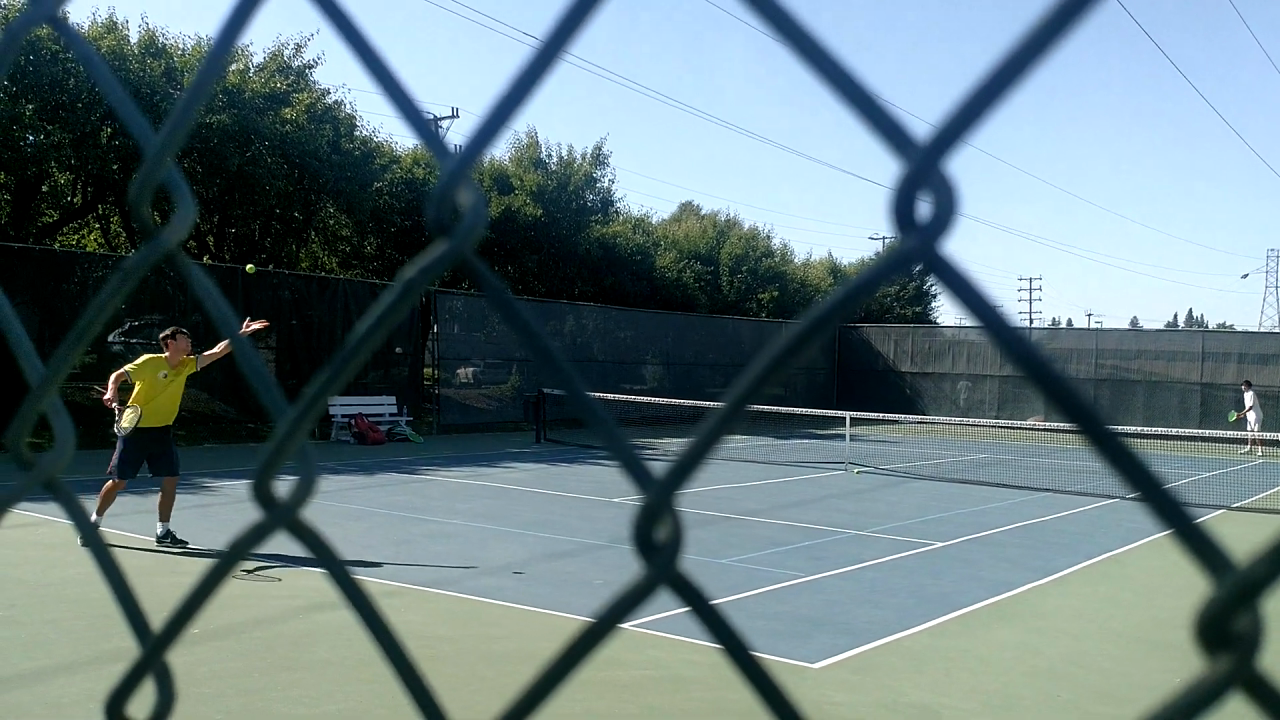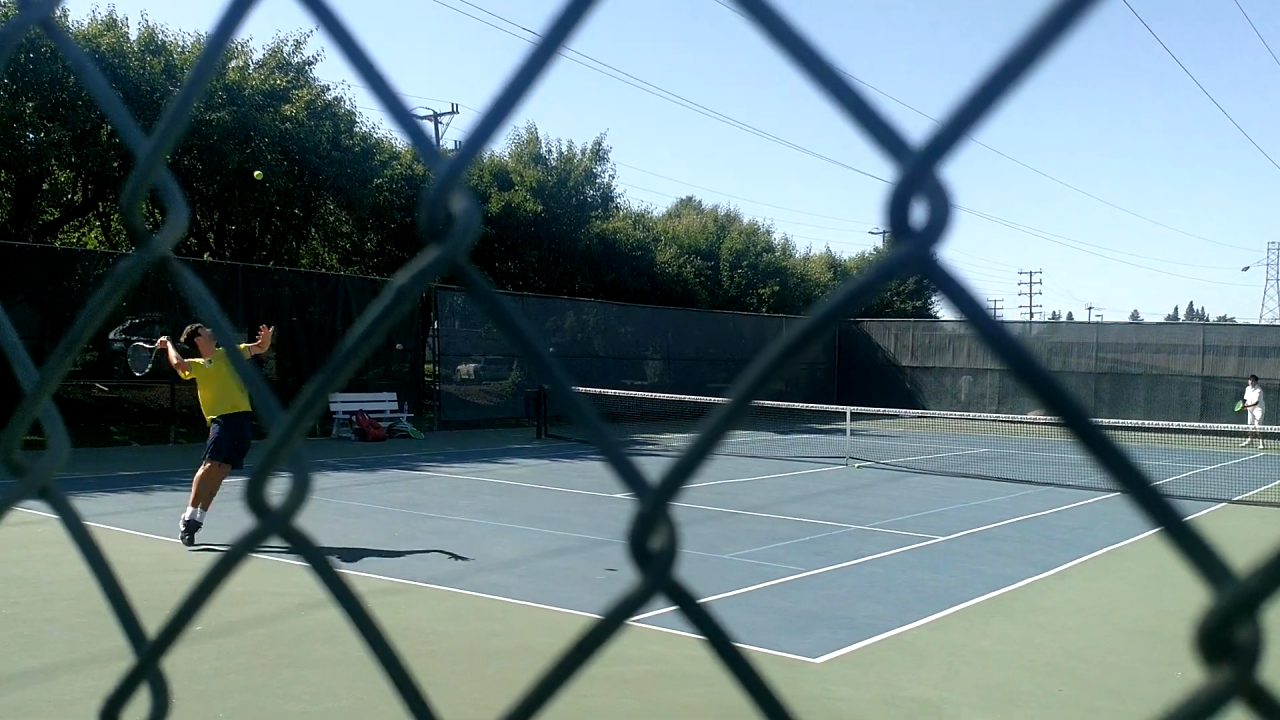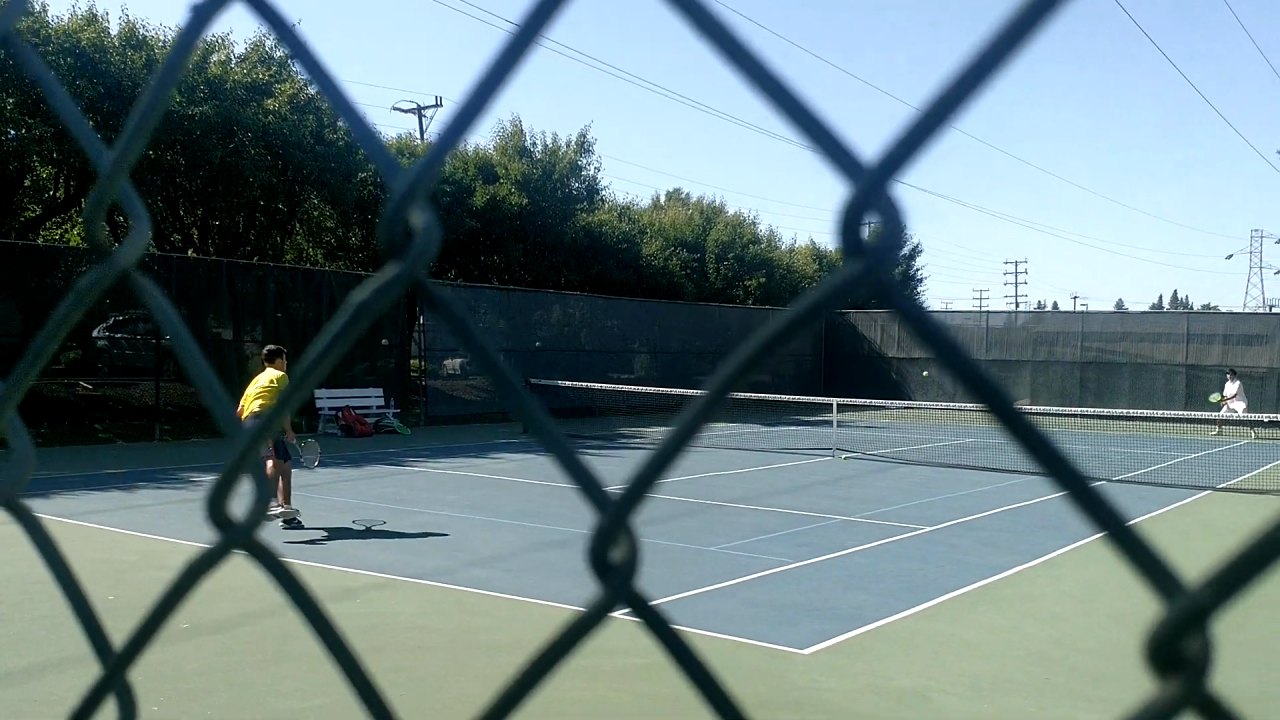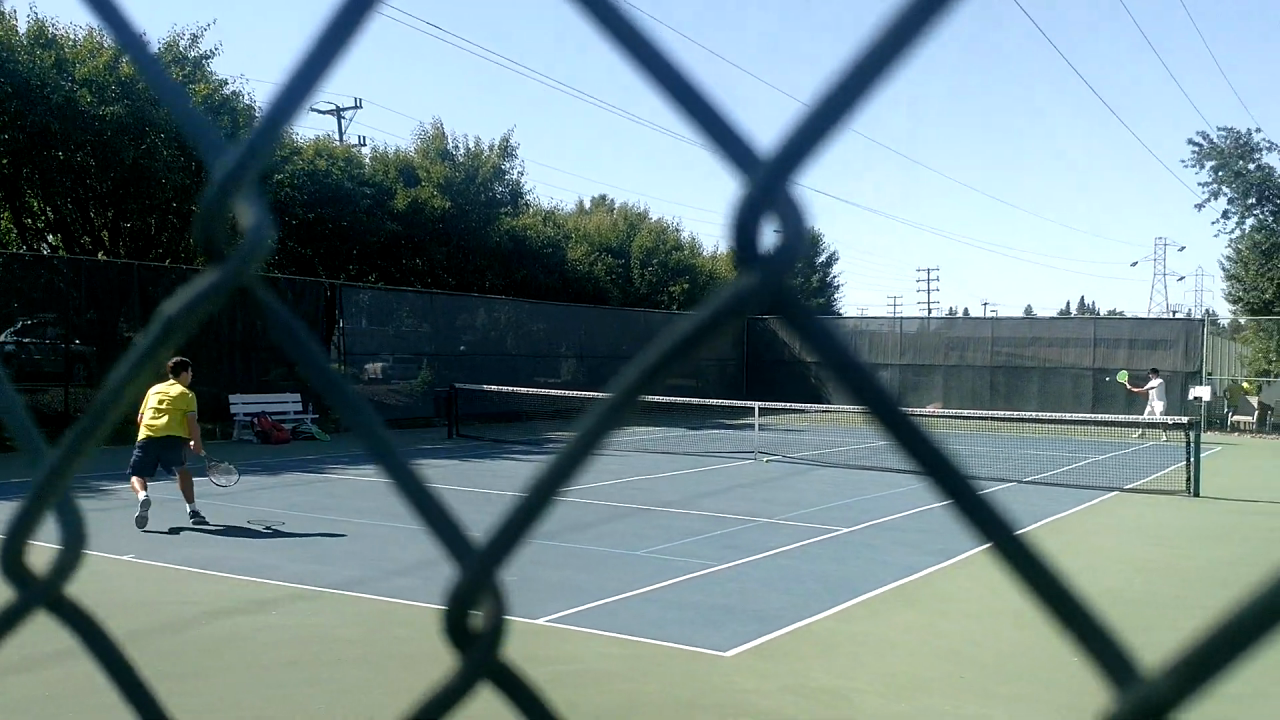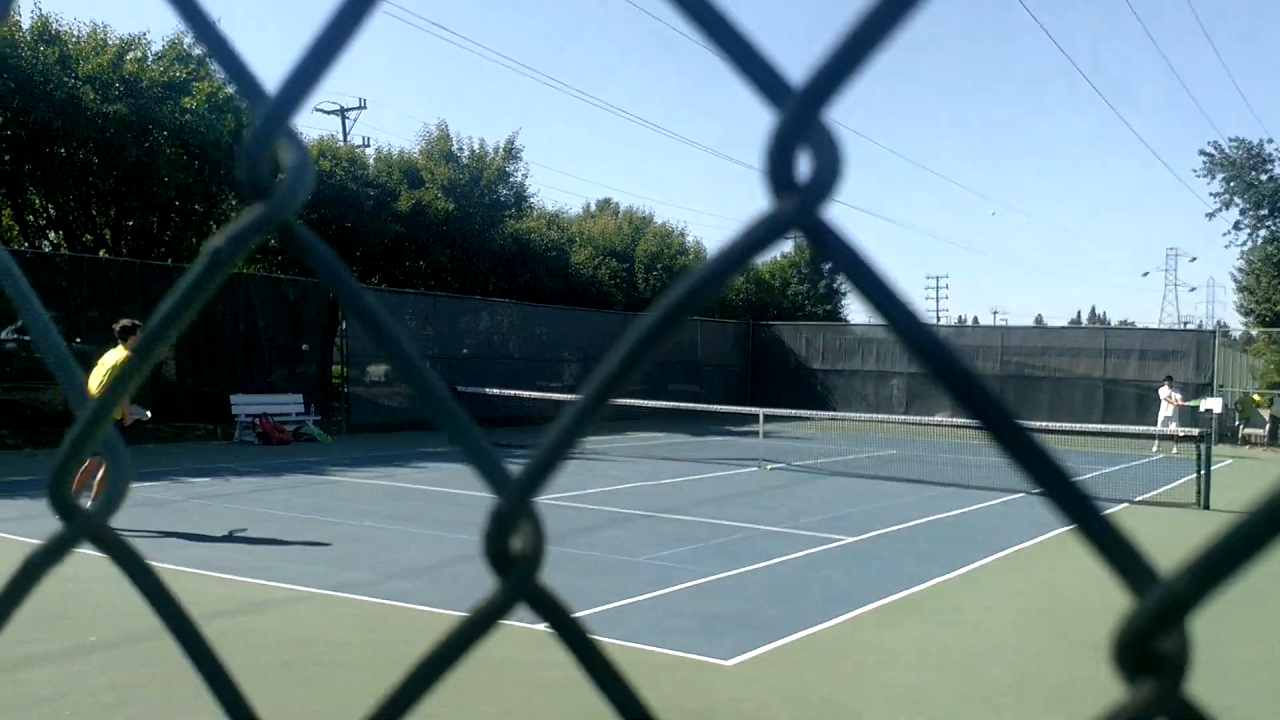
dt=0.5s
person 1, frame 1
left shoulder: (186, 365)
right shoulder: (149, 362)
left elbow: (216, 352)
right elbow: (117, 376)
left wrist: (242, 334)
right wrist: (111, 393)
left hip: (161, 431)
right hip: (134, 429)
left knee: (171, 479)
right knee: (119, 481)
left ankle: (163, 532)
right ankle: (93, 524)
person 1, frame 2
left shoulder: (230, 351)
right shoulder: (197, 365)
left elbow: (260, 348)
right elbow: (179, 365)
left wrist: (265, 340)
right wrist: (168, 345)
left hip: (243, 418)
right hip: (222, 418)
left knee: (221, 470)
right knee: (212, 465)
left ankle: (197, 518)
right ankle: (189, 517)
person 1, frame 3
left shoulder: (258, 379)
right shoulder: (280, 376)
left elbow: (239, 412)
right wrist: (289, 430)
left hip: (250, 422)
right hip: (260, 421)
left knee: (285, 467)
right knee: (275, 462)
left ankle: (286, 513)
right ankle: (272, 504)
person 1, frame 4
left shoulder: (153, 390)
right shoulder: (187, 395)
left elbow: (140, 418)
right elbow: (192, 425)
right wrist: (197, 445)
left hip: (147, 439)
right hip: (174, 439)
left knee: (137, 478)
right knee: (183, 471)
left ankle: (143, 498)
right ankle: (194, 513)
person 1, frame 5
left shoulder: (109, 354)
right shoulder: (127, 357)
left wrist: (121, 409)
right wrist: (127, 413)
left knee: (94, 461)
right ankle: (92, 507)
